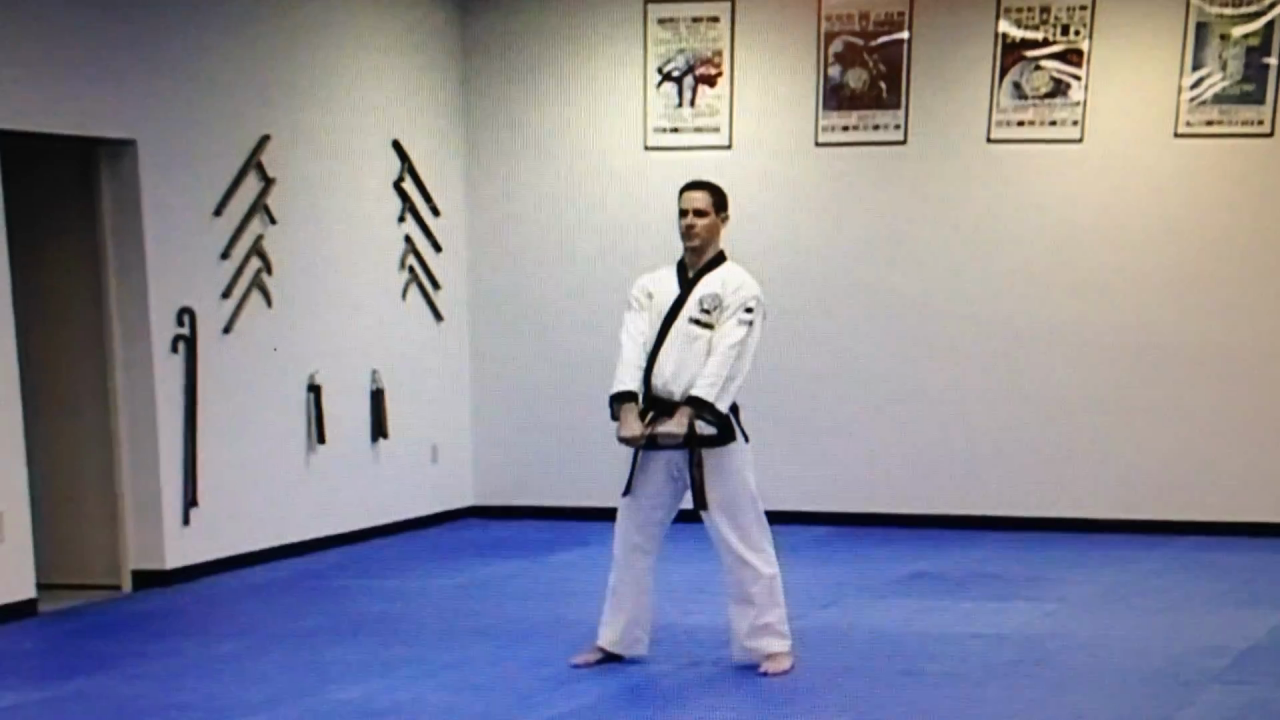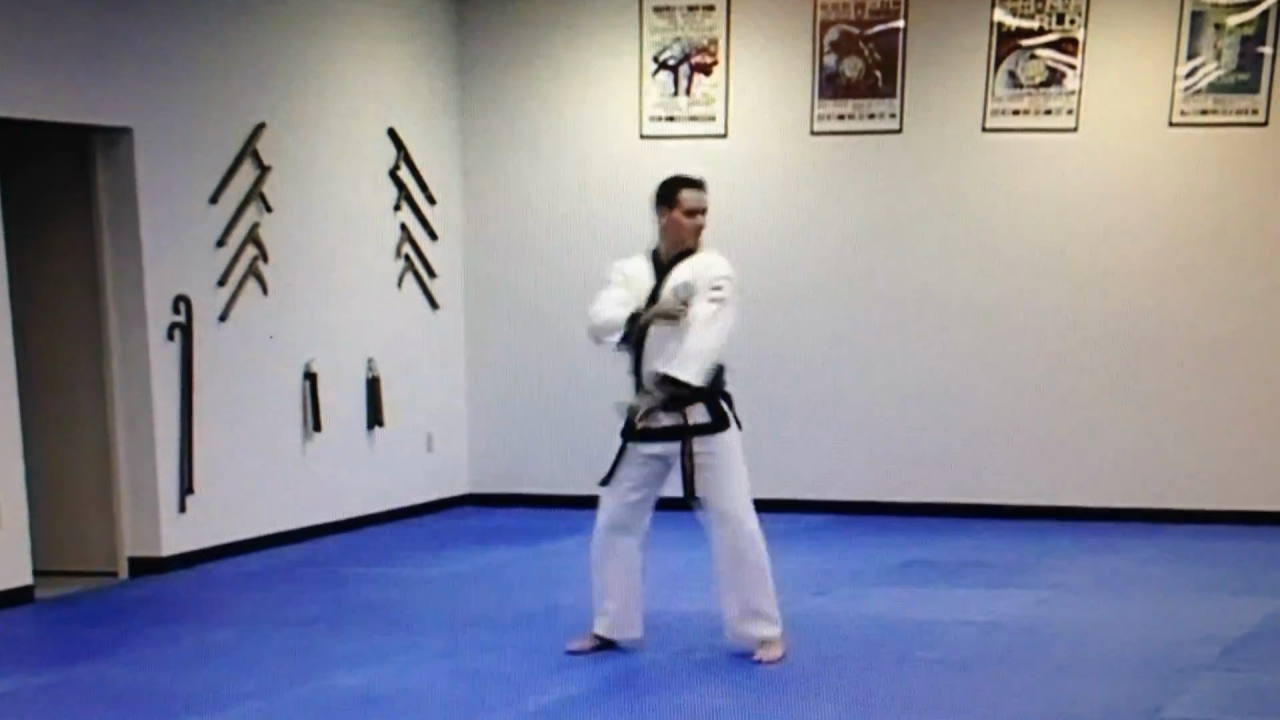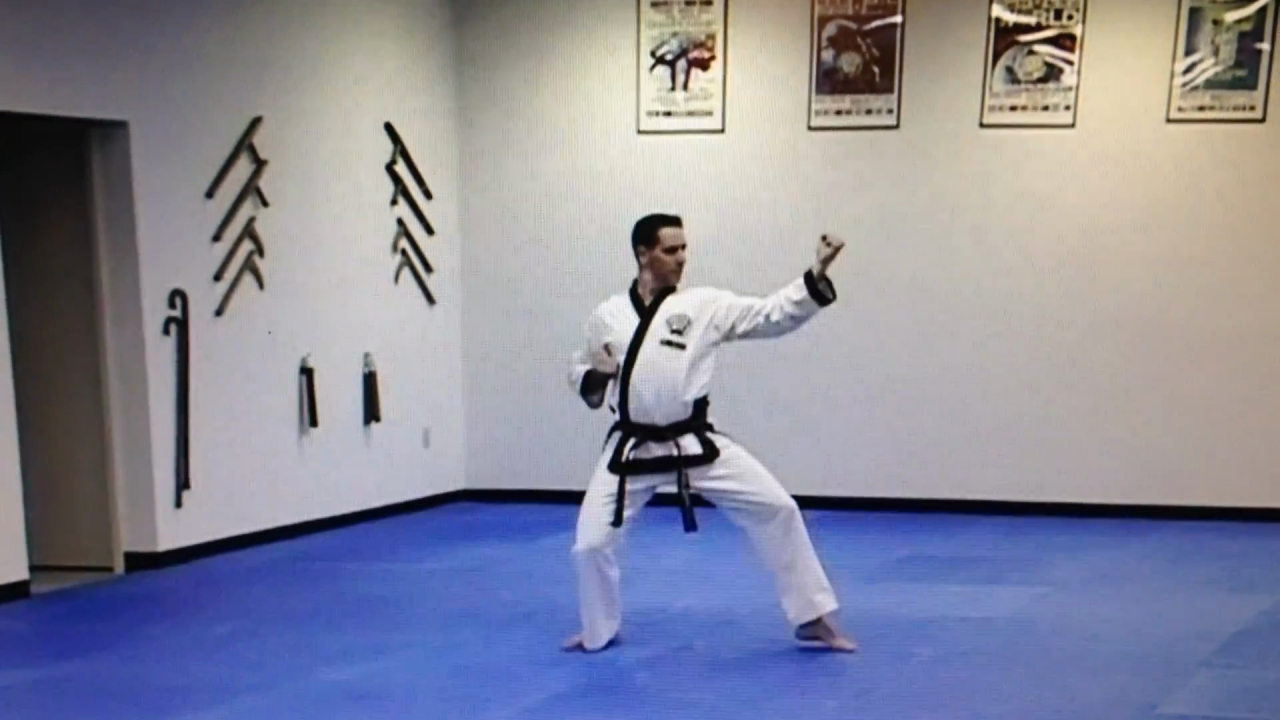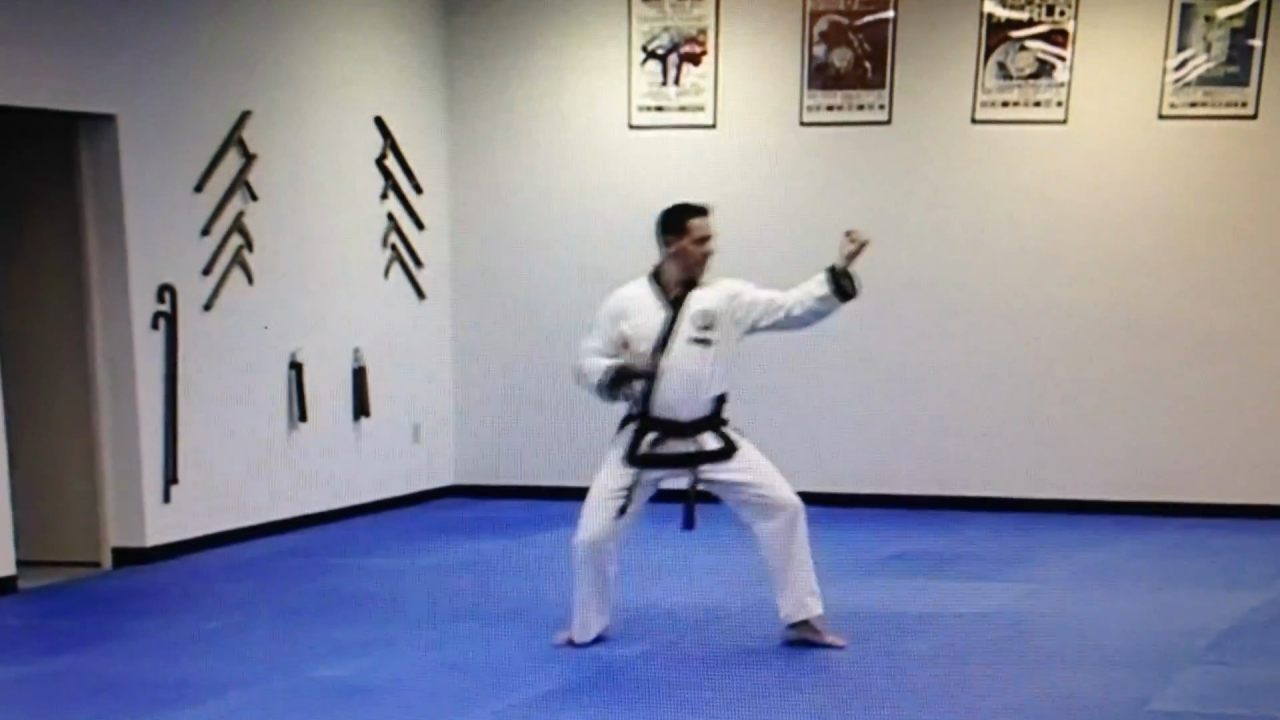
dt=0.7s
person 1, frame 1
left shoulder: (739, 287)
right shoulder: (649, 285)
left elbow: (726, 361)
right elbow: (632, 350)
left wrist: (685, 415)
right wrist: (627, 410)
left hip: (711, 433)
right hip: (654, 432)
left knee: (742, 541)
right knee: (633, 538)
left ankle: (771, 644)
right ankle: (615, 639)
person 1, frame 2
left shoulder: (712, 271)
right shoulder: (628, 272)
left elbow: (704, 339)
right elbow: (601, 323)
left wrist: (663, 392)
right wrist: (646, 316)
left hip: (703, 417)
right hip: (648, 420)
left knee: (734, 523)
right knee: (615, 523)
left ankle: (762, 631)
right ankle: (611, 627)
person 1, frame 3
left shoulder: (705, 304)
right shoulder: (606, 316)
left elbow: (772, 315)
right elbow: (579, 373)
left wrist: (816, 276)
right wrist: (594, 378)
left hip: (696, 444)
right hip: (631, 448)
left knee: (777, 509)
right knee: (591, 542)
left ankle: (813, 617)
right ankle: (598, 629)
person 1, frame 4
left shoulder: (727, 297)
right shoulder: (624, 303)
left elbow: (794, 307)
right elbow: (588, 362)
left wrist: (841, 270)
right wrist: (621, 372)
left hip: (710, 439)
right hip: (645, 441)
left knee: (782, 508)
right knee: (594, 534)
left ankle: (802, 619)
right ankle: (587, 626)
